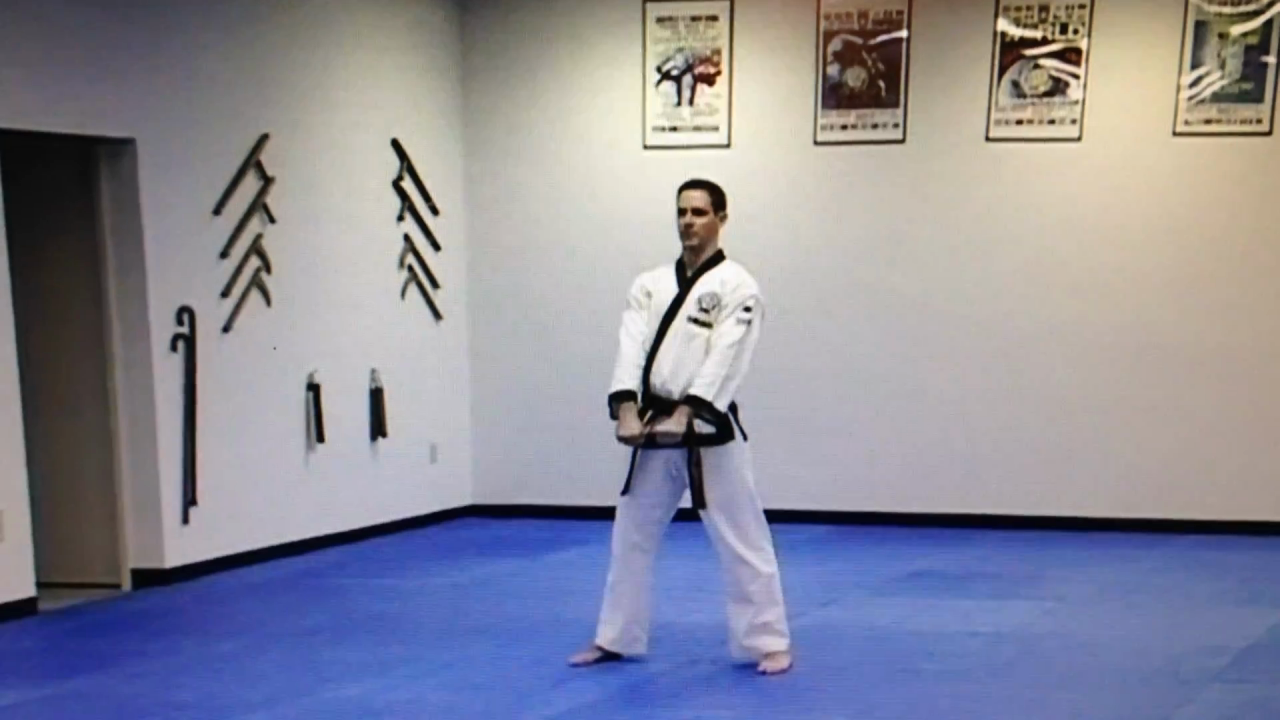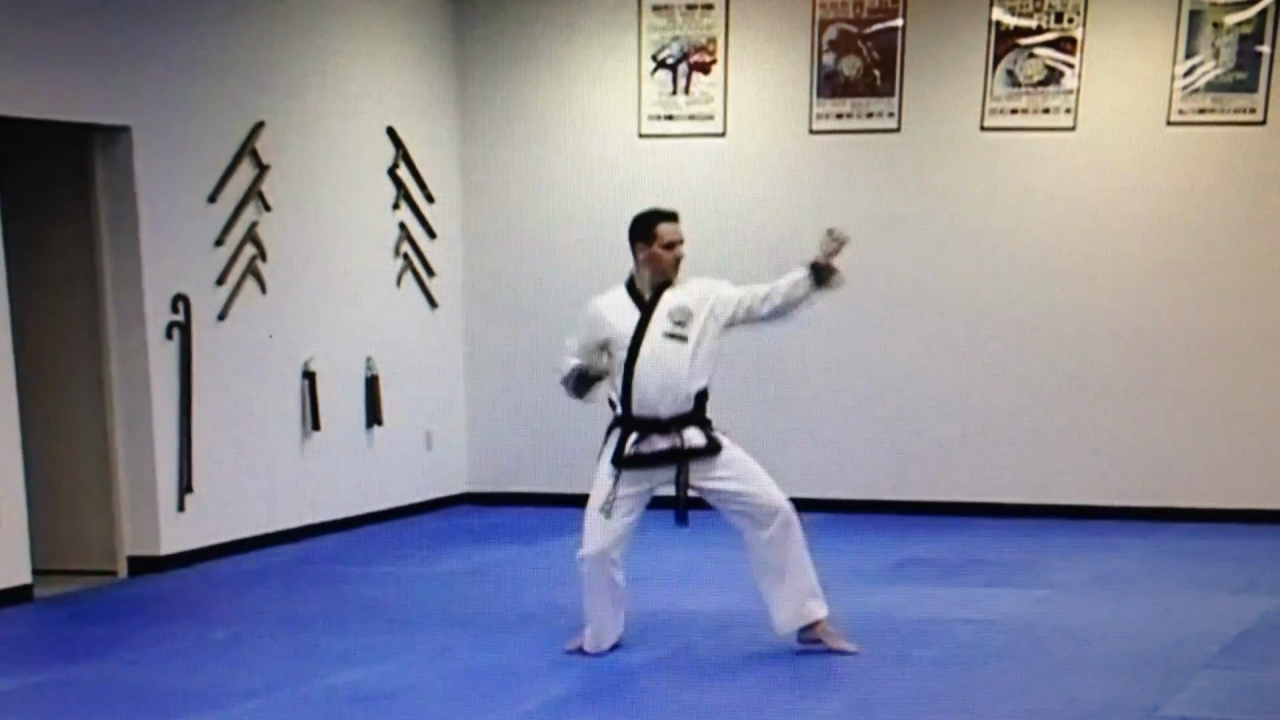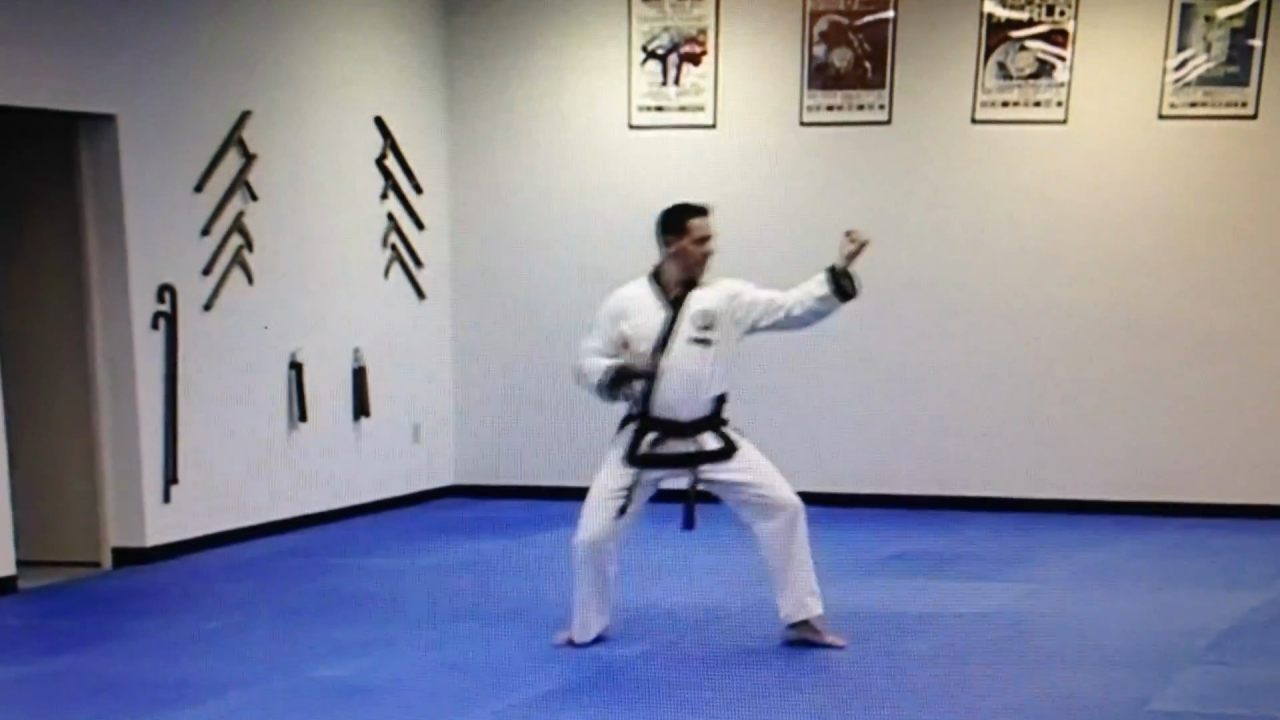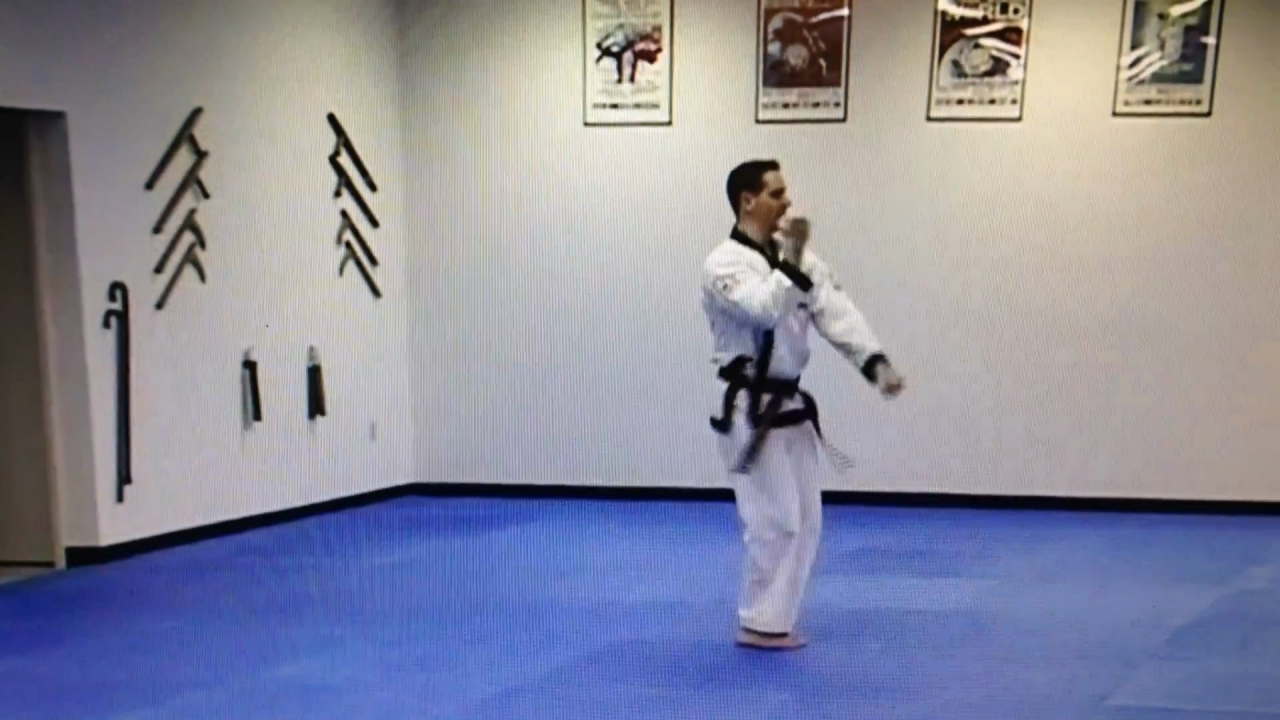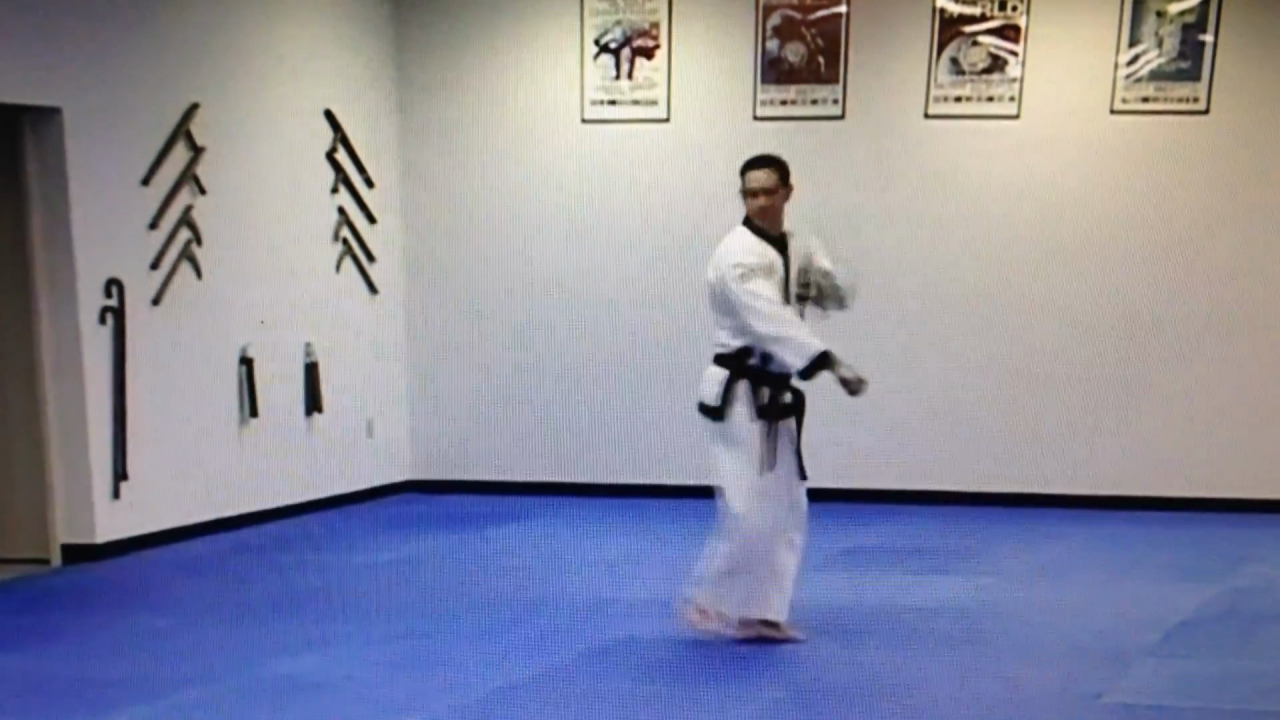
dt=1s
person 1, frame 1
left shoulder: (737, 286)
right shoulder: (649, 284)
left elbow: (725, 360)
right elbow: (631, 349)
left wrist: (684, 414)
right wrist: (627, 409)
left hip: (710, 432)
right hip: (654, 432)
left knee: (741, 540)
right knee: (632, 537)
left ankle: (769, 642)
right ankle: (614, 638)
person 1, frame 2
left shoulder: (703, 294)
right shoulder: (603, 309)
left elbow: (768, 301)
right elbow: (571, 370)
left wrist: (817, 269)
right wrist: (585, 374)
left hip: (695, 440)
right hip: (633, 445)
left knee: (772, 513)
right knee: (598, 546)
left ankle: (809, 620)
right ankle: (600, 633)
person 1, frame 3
left shoulder: (727, 297)
right shoulder: (624, 303)
left elbow: (794, 307)
right elbow: (588, 362)
left wrist: (841, 270)
right wrist: (621, 372)
left hip: (710, 439)
right hip: (645, 441)
left knee: (782, 508)
right knee: (594, 534)
left ankle: (802, 619)
right ankle: (587, 626)
person 1, frame 4
left shoulder: (796, 257)
right shoulder: (723, 264)
left elbow: (836, 313)
right elbow: (765, 310)
left wrist: (876, 363)
right wrist: (792, 261)
left hip: (789, 406)
right hip: (748, 410)
left knee: (805, 520)
right knee: (773, 521)
left ankle: (773, 618)
right ankle: (760, 623)
person 1, frame 5
left shoulder: (798, 248)
right shoulder: (738, 253)
left elbow: (833, 296)
right elbow: (771, 321)
left wrist: (822, 285)
right wrist: (832, 364)
left hip: (774, 397)
right hip: (738, 396)
left knee: (787, 512)
right knee: (752, 511)
left ankle: (760, 613)
right ankle: (707, 601)
